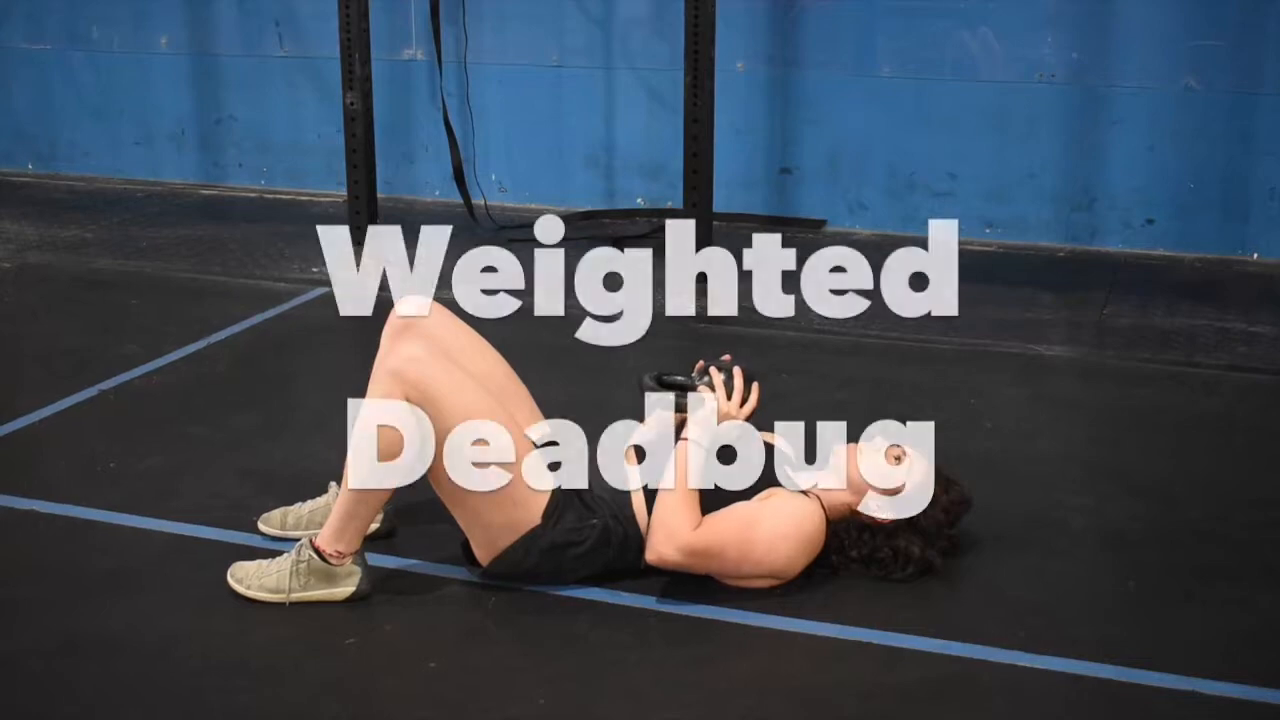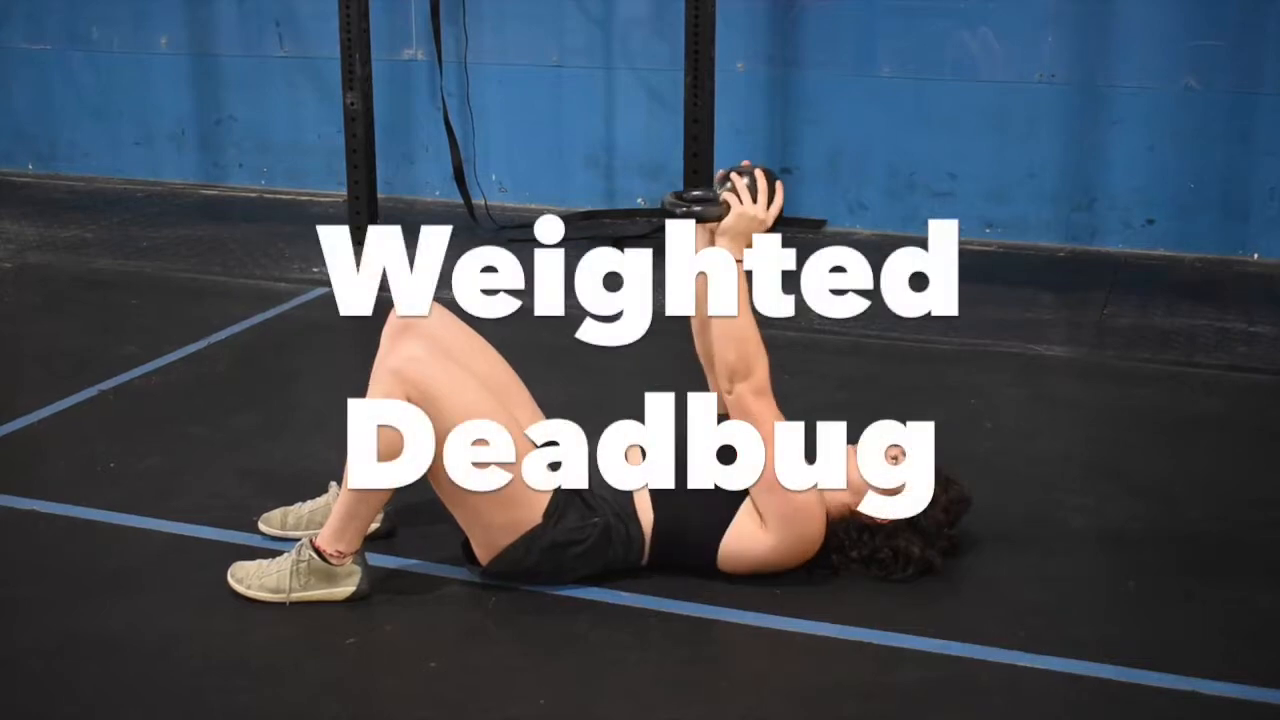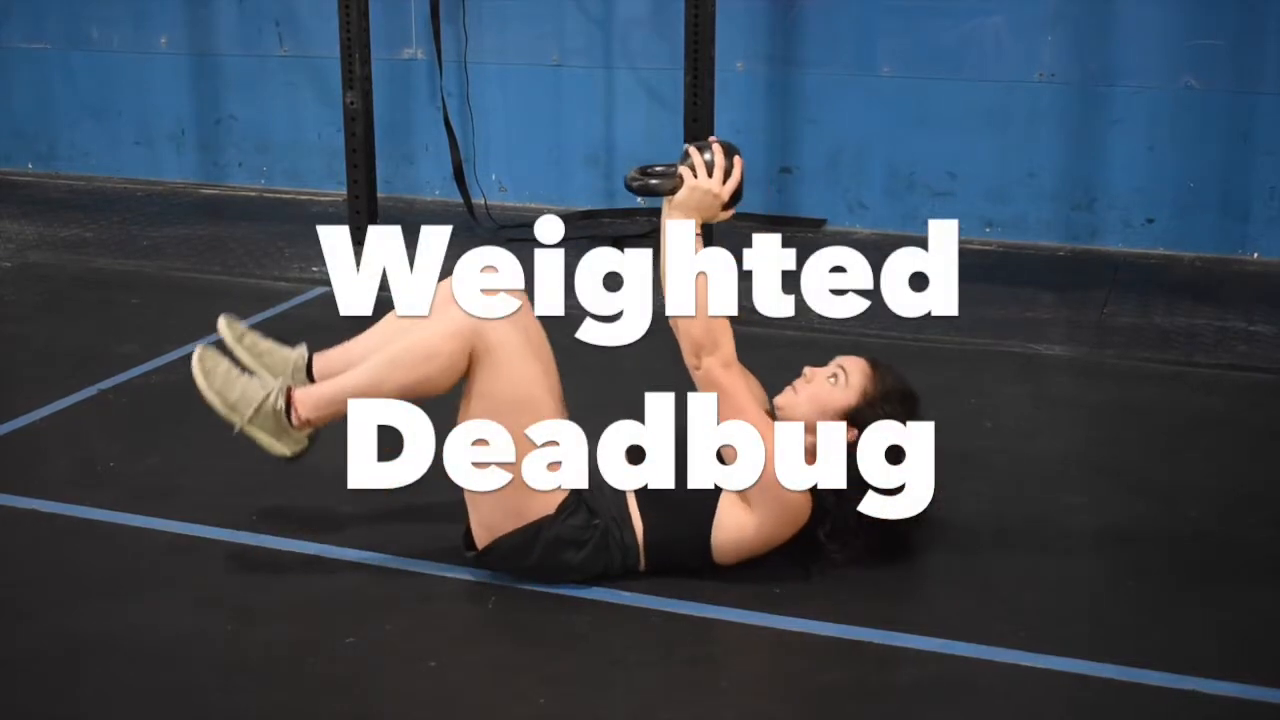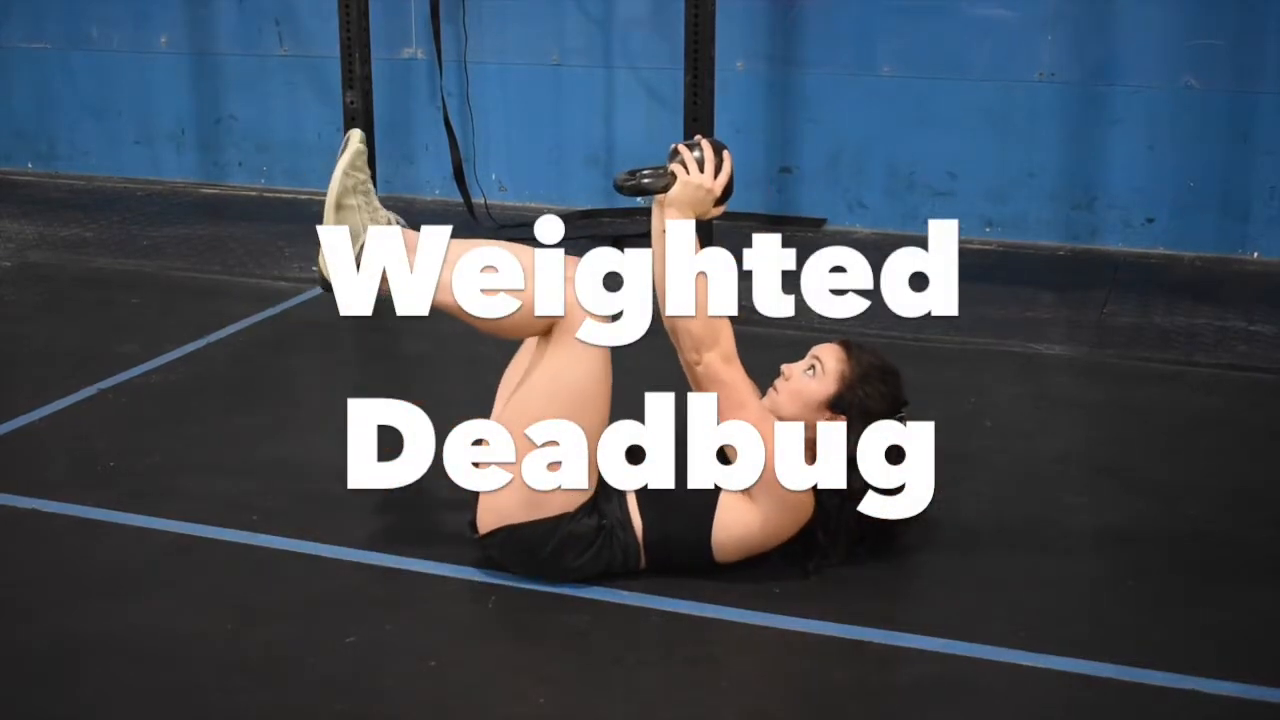
dt=0.7s
person 1, frame 1
left shoulder: (798, 530)
right shoulder: (788, 471)
left elbow: (667, 544)
left wrist: (697, 432)
left hip: (549, 531)
left knee: (407, 367)
right knee: (414, 317)
left ankle: (330, 558)
right ankle: (356, 501)
person 1, frame 2
left shoulder: (798, 526)
left elbow: (744, 387)
right elbow: (717, 364)
left wrist: (734, 249)
right wrist: (707, 241)
left hip: (552, 533)
right hip: (563, 478)
left knee: (408, 366)
right knee: (415, 321)
left ankle: (330, 558)
right ankle: (357, 499)
person 1, frame 3
left shoulder: (785, 496)
right shoulder: (766, 445)
left elbow: (711, 362)
right elbow: (706, 346)
left wrist: (687, 224)
right wrist: (679, 221)
left hip: (551, 537)
right hip: (561, 493)
left knee: (485, 320)
left ankle: (292, 411)
right ankle: (305, 374)
person 1, frame 4
left shoulder: (787, 492)
right shoulder: (770, 448)
left elbow: (708, 356)
right elbow: (692, 343)
left wrist: (679, 221)
right wrist: (668, 217)
left hip: (546, 535)
right hip: (546, 510)
left knee: (575, 295)
right knee: (572, 287)
